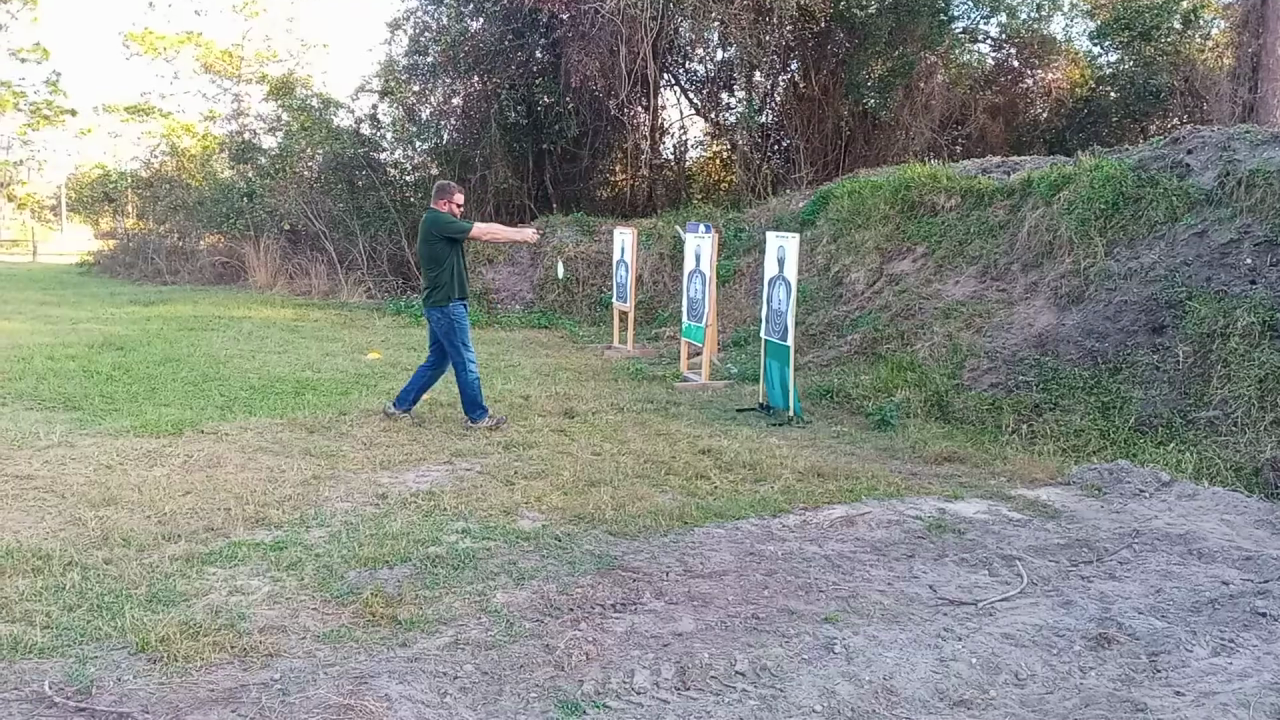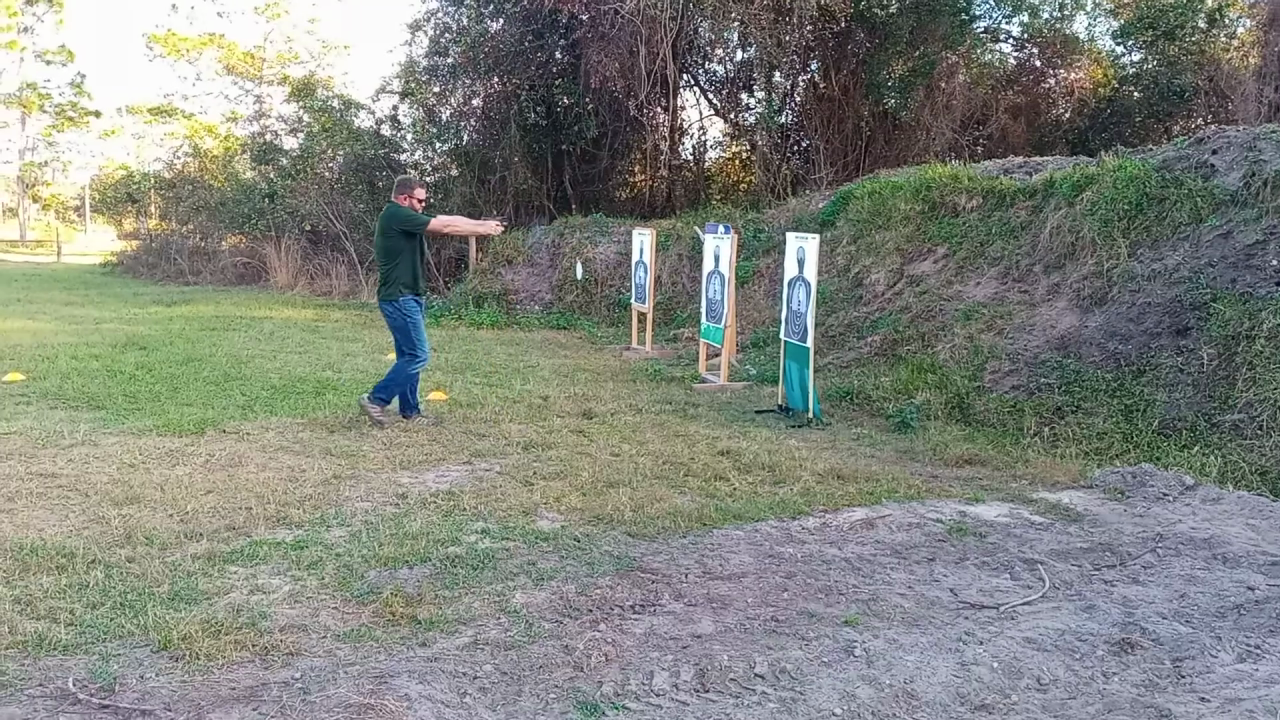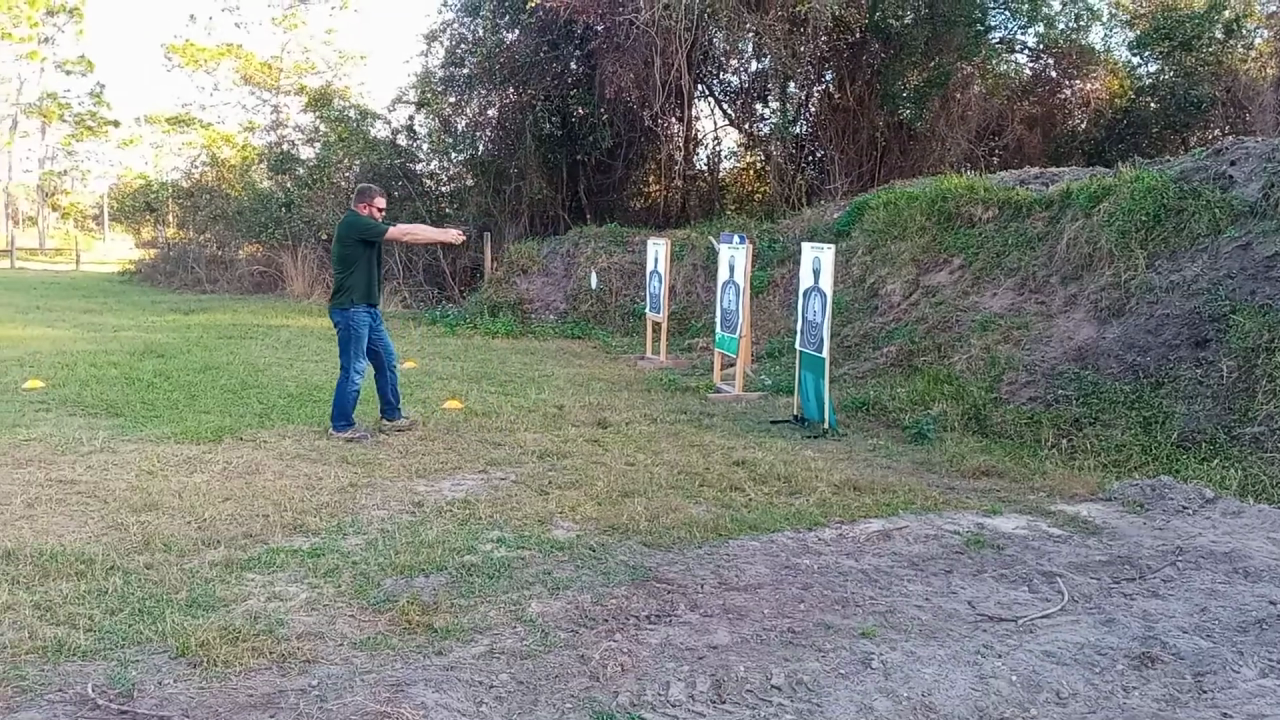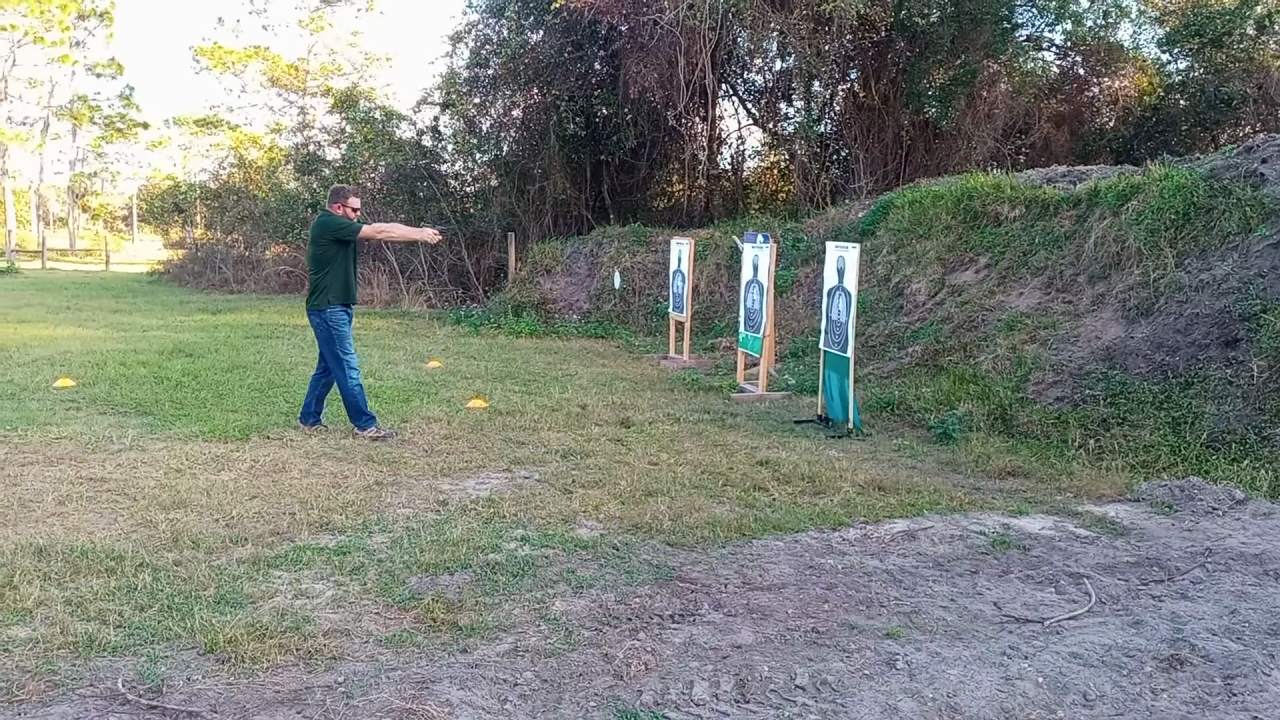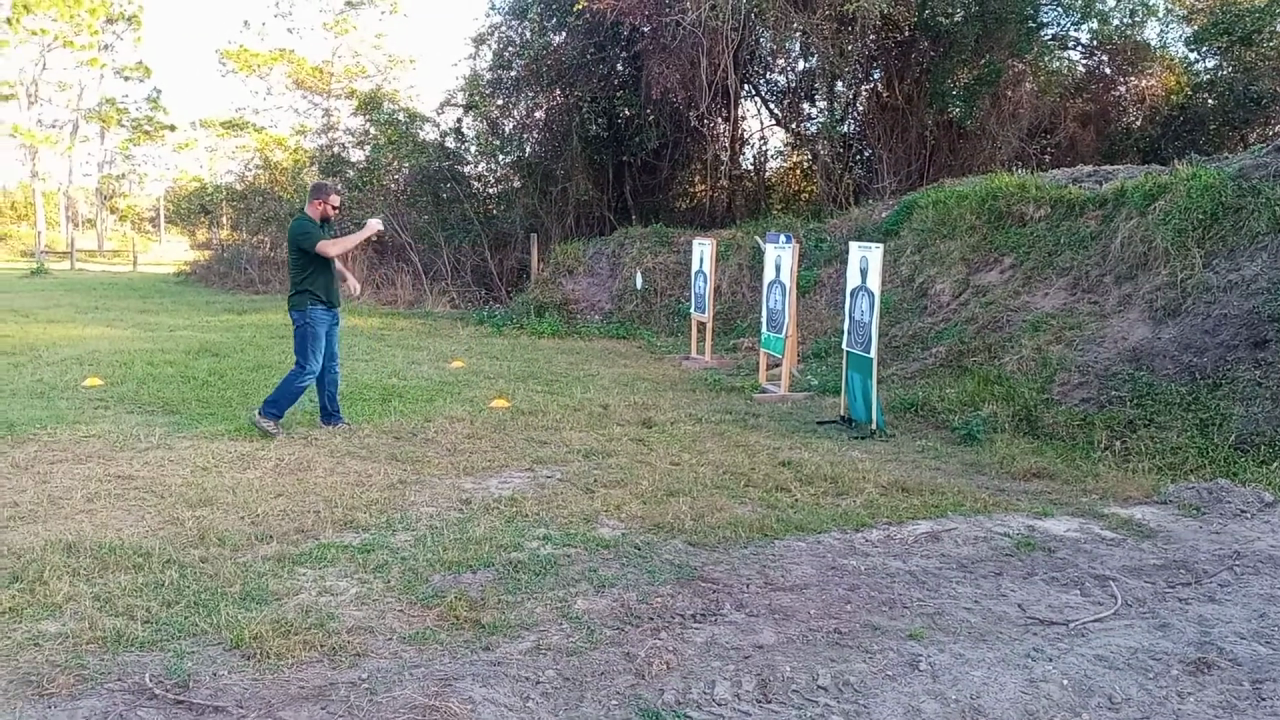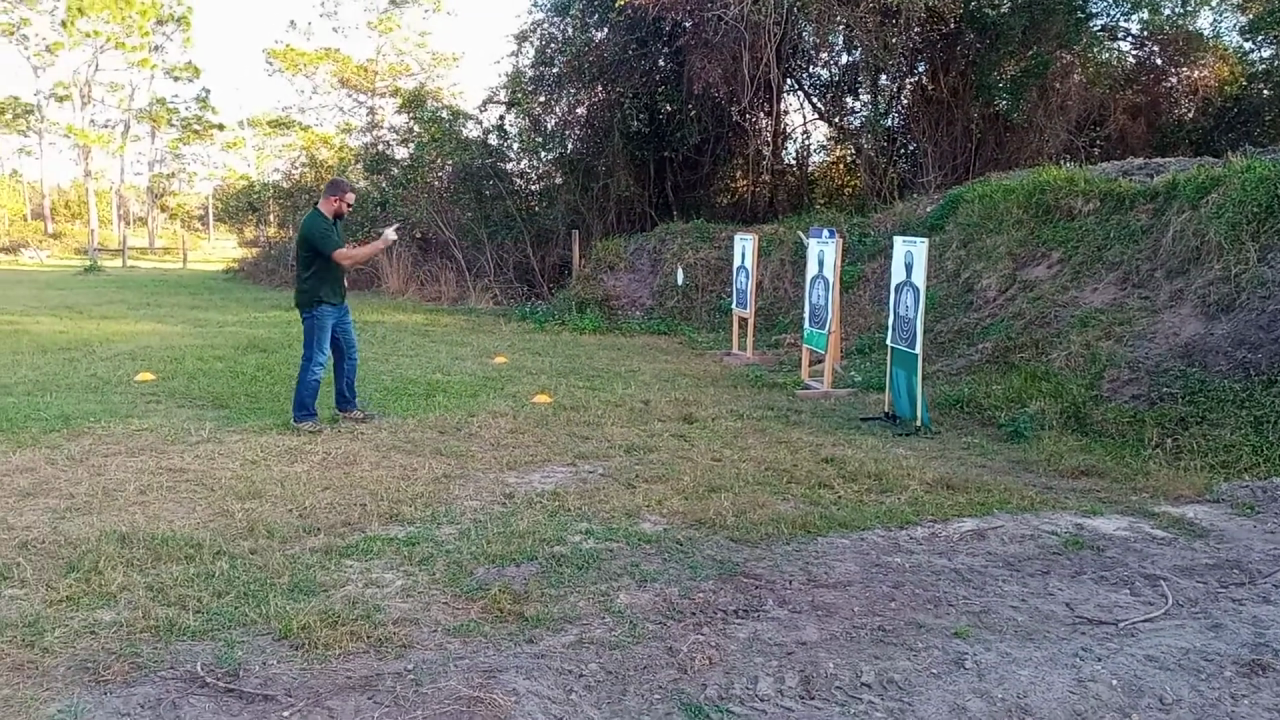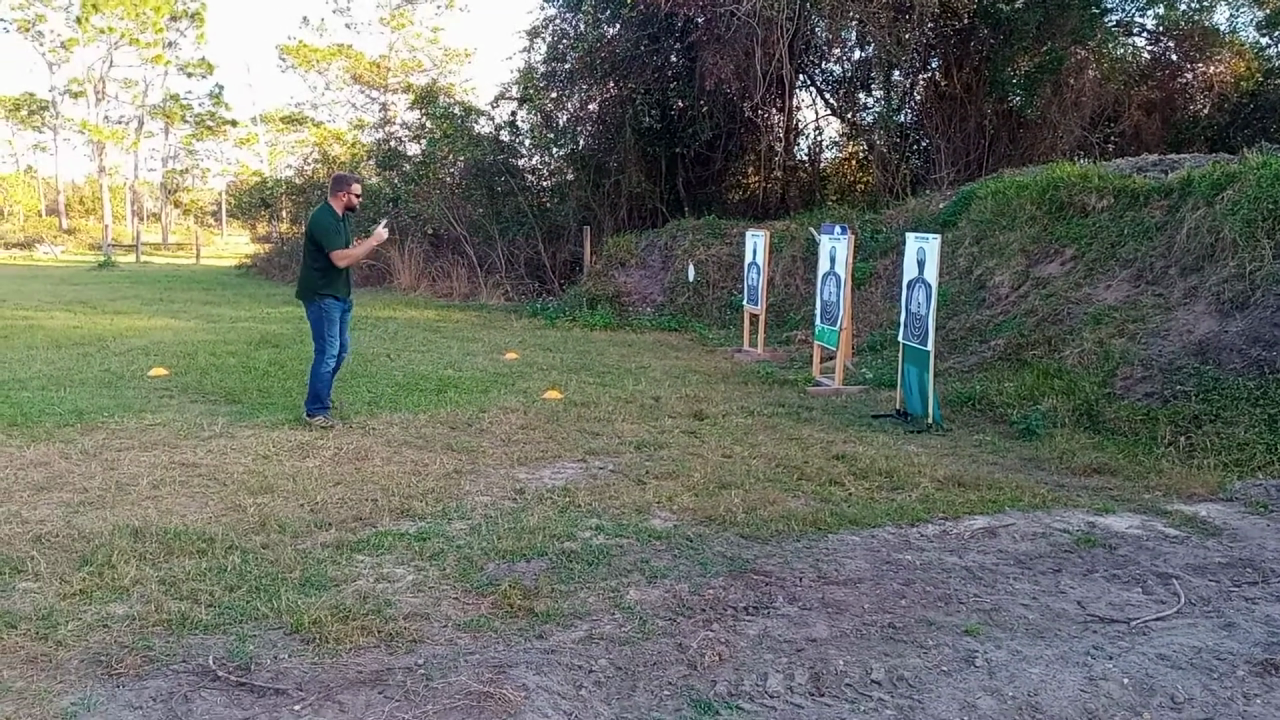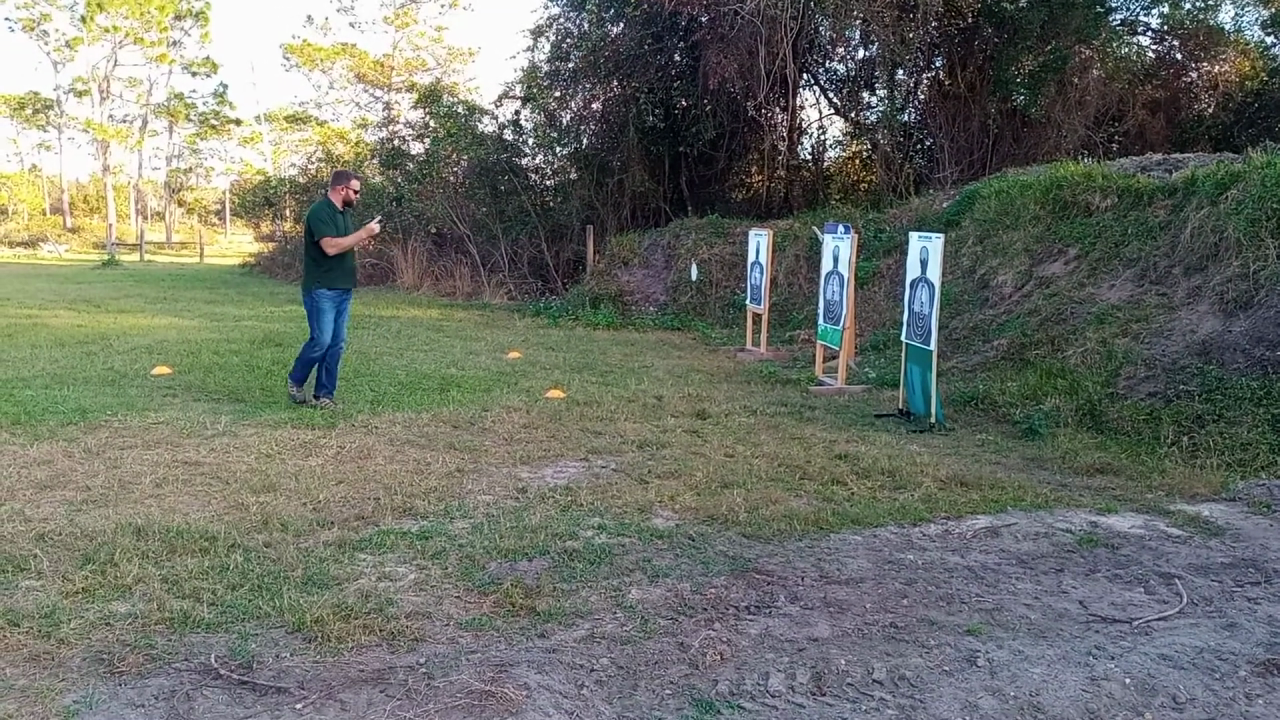
dt=0.4s
person 1, frame 1
left shoulder: (440, 221)
right shoulder: (438, 222)
left elbow: (483, 227)
right elbow: (484, 234)
left wrist: (518, 231)
right wrist: (520, 236)
left hip: (441, 304)
right hip: (445, 305)
left knee: (438, 359)
right knee: (464, 361)
left ankle: (400, 406)
right ankle: (477, 416)
person 1, frame 2
left shoulder: (406, 217)
right shoulder: (396, 216)
left elbow: (447, 220)
right elbow: (445, 227)
left wrist: (484, 225)
right wrist: (484, 229)
left hip: (406, 298)
right hip: (399, 300)
left knee: (414, 355)
right knee: (415, 355)
left ankle: (410, 411)
right ankle: (375, 401)
person 1, frame 3
left shoulder: (367, 225)
right shoulder: (354, 224)
left elbow: (407, 228)
right elbow: (404, 235)
left wrist: (444, 233)
right wrist: (444, 237)
left hip: (365, 308)
right hip: (351, 310)
left knee: (386, 359)
right knee: (354, 368)
left ankle: (392, 416)
right ankle: (341, 426)
person 1, frame 4
left shoulder: (340, 225)
right shoulder: (328, 224)
left elbow: (383, 228)
right elbow: (378, 233)
left wrist: (420, 232)
right wrist: (419, 235)
left hip: (335, 308)
right hip: (328, 309)
left knee: (329, 367)
right knee: (347, 367)
left ankle: (310, 419)
right ankle: (366, 425)
person 1, frame 5
left shoulder: (322, 225)
right shoulder: (302, 227)
left elbow: (333, 257)
right elbow: (332, 249)
left wrist: (347, 276)
right wrist: (366, 232)
left hip: (327, 307)
right hip: (310, 309)
left knee: (330, 365)
right knee: (308, 367)
left ankle: (331, 418)
right ankle: (267, 414)
person 1, frame 6
left shoulder: (333, 220)
right shoulder: (315, 225)
right elbow: (346, 259)
left wrist: (352, 259)
right wrist: (381, 244)
left hip: (336, 301)
right hip: (317, 304)
left knee: (348, 354)
right knee: (316, 360)
left ankle: (346, 406)
right ankle: (303, 416)
person 1, frame 7
left shoulder: (343, 216)
right shoulder: (322, 219)
right elbow: (341, 259)
left wrist: (362, 246)
right wrist: (373, 241)
left hip: (339, 295)
right hip: (321, 296)
left knee: (341, 350)
right knee: (327, 353)
left ankle: (320, 398)
right ankle: (315, 412)
person 1, frame 8
left shoulder: (345, 212)
right shoulder: (320, 211)
right elbow: (330, 247)
left wrist: (361, 238)
right wrist: (364, 233)
left hip: (344, 289)
right hip: (321, 289)
left knee: (337, 342)
right knee: (321, 340)
left ankle: (323, 393)
right ankle: (296, 382)
